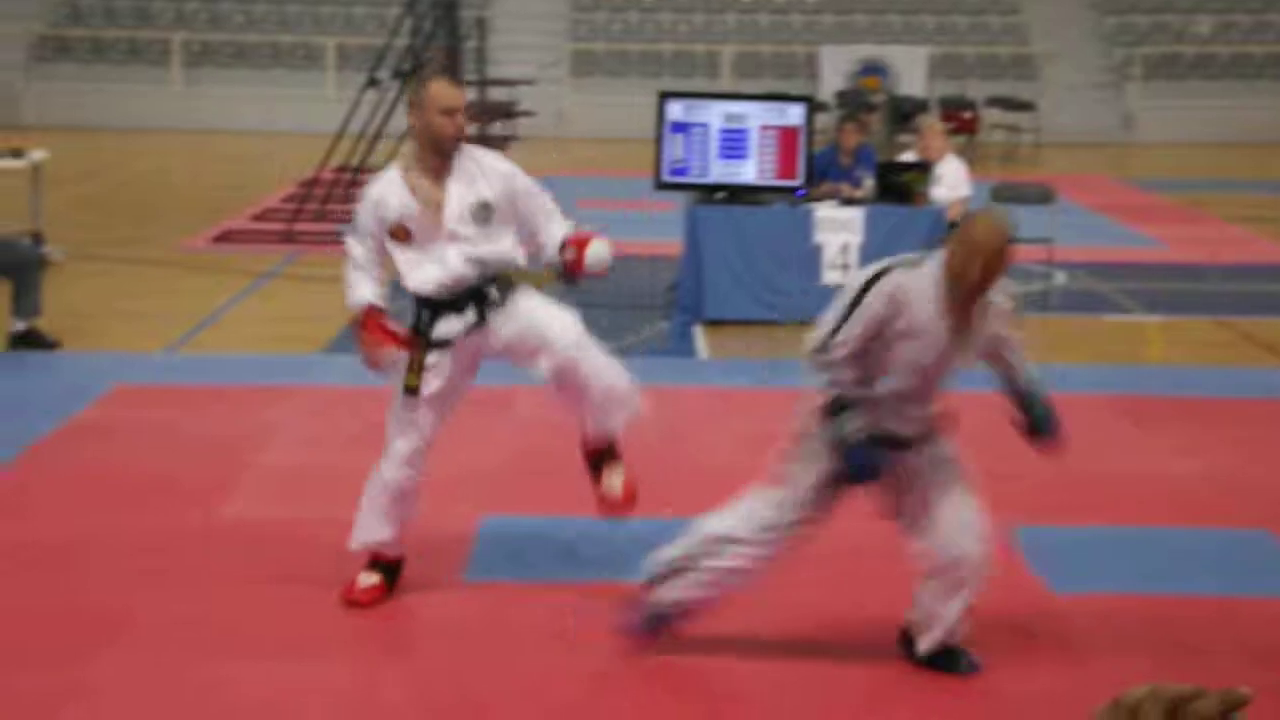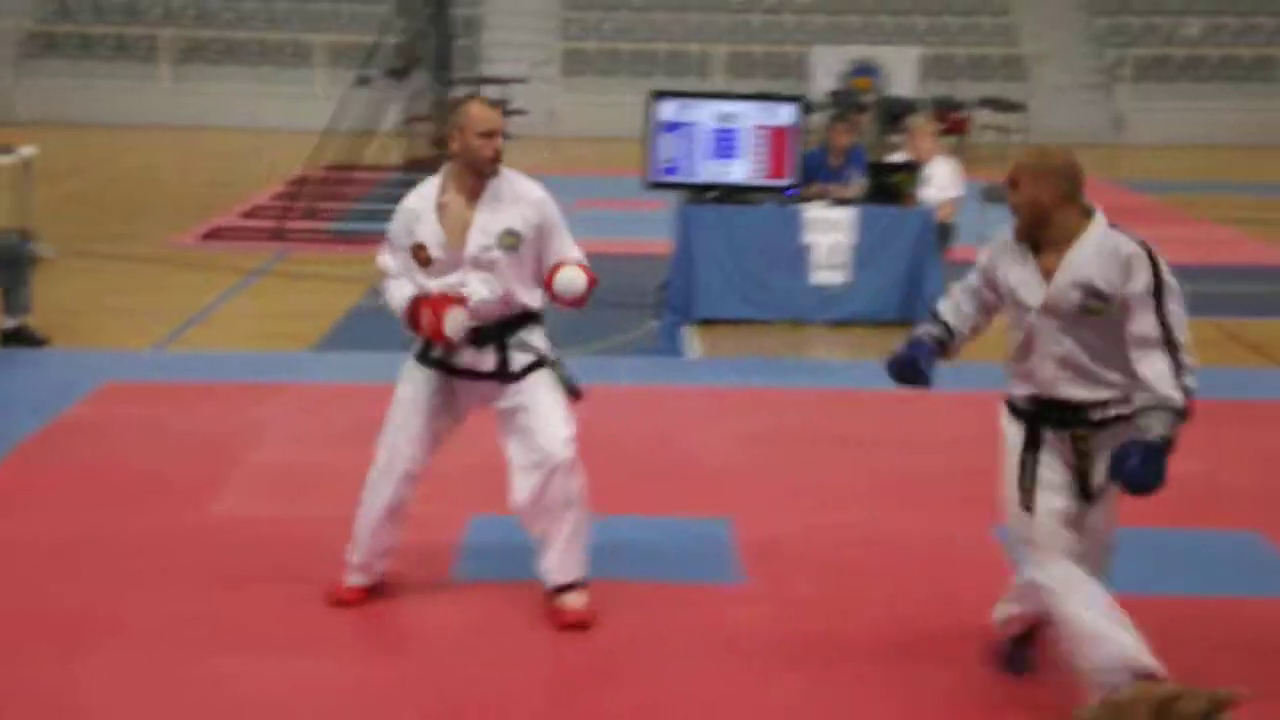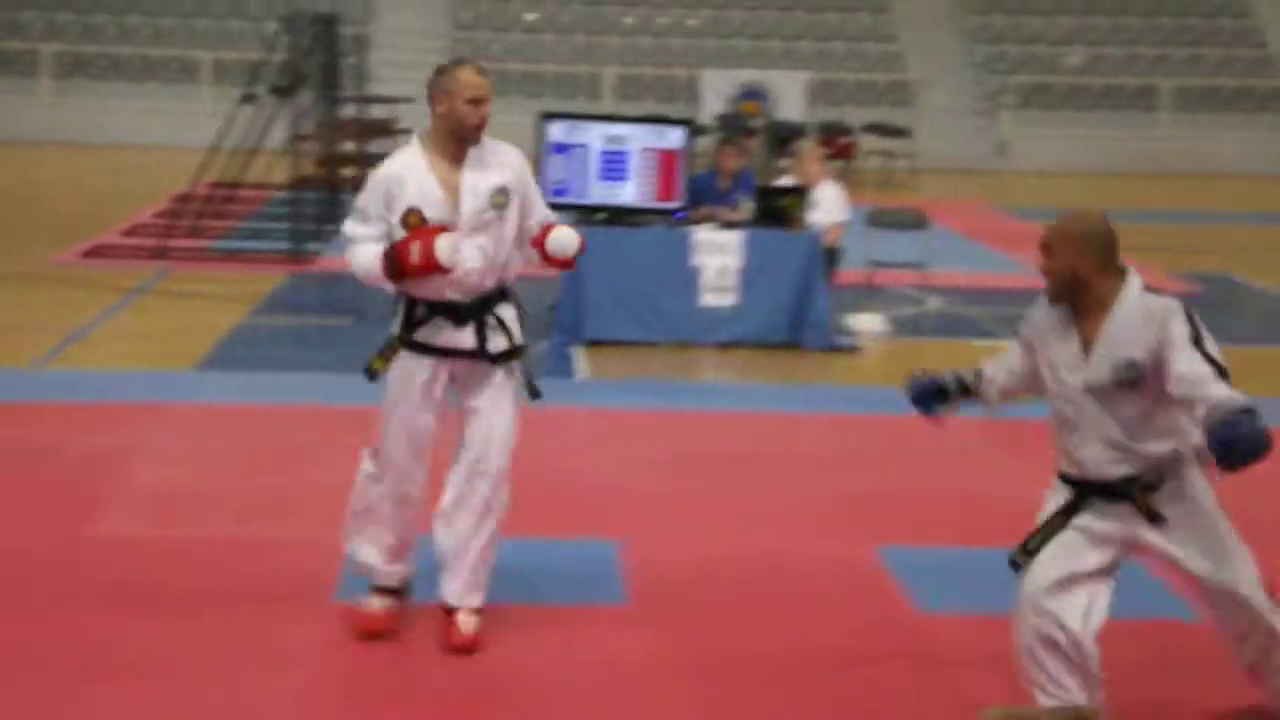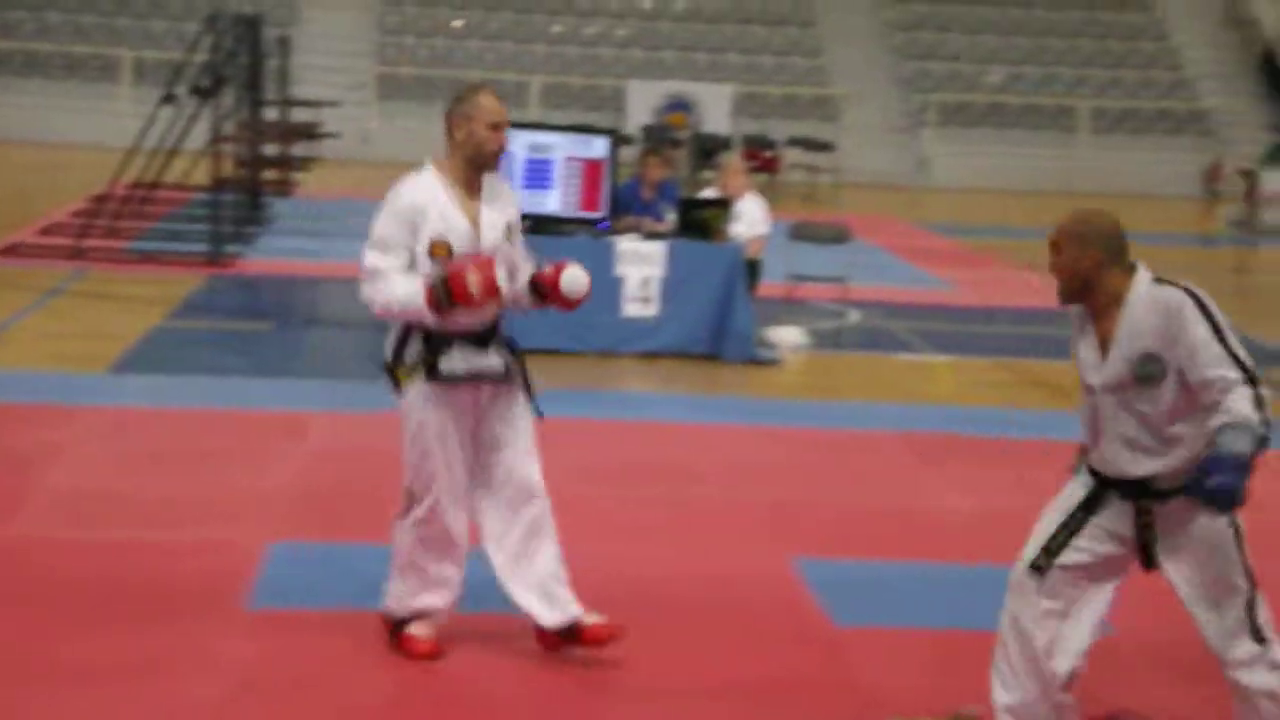
dt=0.2s
person 1, frame 1
left shoulder: (492, 171)
right shoulder: (384, 193)
left elbow: (542, 219)
right elbow: (363, 264)
left wrist: (577, 249)
right wrist: (372, 323)
left hip: (504, 305)
right hip: (439, 327)
left knee: (566, 343)
right knee: (405, 444)
left ankle: (602, 449)
right ankle: (383, 557)
person 1, frame 2
left shoulder: (528, 197)
right shoulder: (417, 207)
left elbow: (561, 260)
right elbow: (398, 281)
left wrist: (572, 279)
right wrist: (422, 311)
left hip: (517, 348)
right hip: (444, 355)
left knee: (553, 457)
right knee: (395, 468)
left ankle: (565, 582)
right ankle: (364, 572)
person 1, frame 3
left shoulder: (507, 164)
right shoulder: (395, 173)
left elbow: (530, 232)
right elbow: (359, 248)
left wrist: (551, 241)
right wrist: (396, 262)
left hip: (490, 331)
right hip: (424, 334)
left knee: (484, 466)
right knee: (397, 460)
left ankle: (462, 598)
right ankle: (384, 581)
person 1, frame 4
left shoulder: (502, 200)
right shoulder: (411, 200)
right elbow: (377, 288)
left wrist: (546, 284)
right wrist: (441, 294)
left hip: (491, 360)
right hip: (434, 366)
left knee: (520, 489)
right knee: (437, 496)
left ankle: (554, 617)
right ankle: (409, 612)
person 2, frame 1
left shoulder: (989, 306)
right shoulder: (894, 284)
left elbow: (1000, 346)
right elbow: (831, 352)
left wrist: (1030, 398)
right wrist: (851, 433)
left hip: (914, 437)
right hip: (850, 427)
left knee: (961, 542)
right knee: (766, 518)
left ankle: (932, 638)
right ankle: (660, 594)
person 2, frame 2
left shoulder: (1128, 259)
right shoulder: (1010, 249)
left elbow: (1164, 353)
right elbow: (971, 298)
left wrist: (1154, 436)
right wrist: (926, 342)
left hip: (1106, 430)
right hip: (1036, 426)
left knee: (1080, 559)
right knee: (1049, 555)
left ankle: (1018, 625)
person 2, frame 3
left shoulder: (1159, 316)
right shoulder: (1049, 314)
left elbow: (1207, 387)
right elbow: (1022, 366)
left wrist: (1238, 424)
right wrist: (956, 386)
left hip: (1168, 491)
right hip: (1087, 497)
right knee: (1043, 603)
person 2, frame 4
left shoulder: (1177, 308)
right shoulder: (1085, 317)
left elbow: (1237, 389)
left wrist: (1231, 457)
right wrist: (1088, 456)
left hip: (1187, 498)
right hip: (1107, 490)
left knee: (1239, 637)
right knee: (1036, 589)
